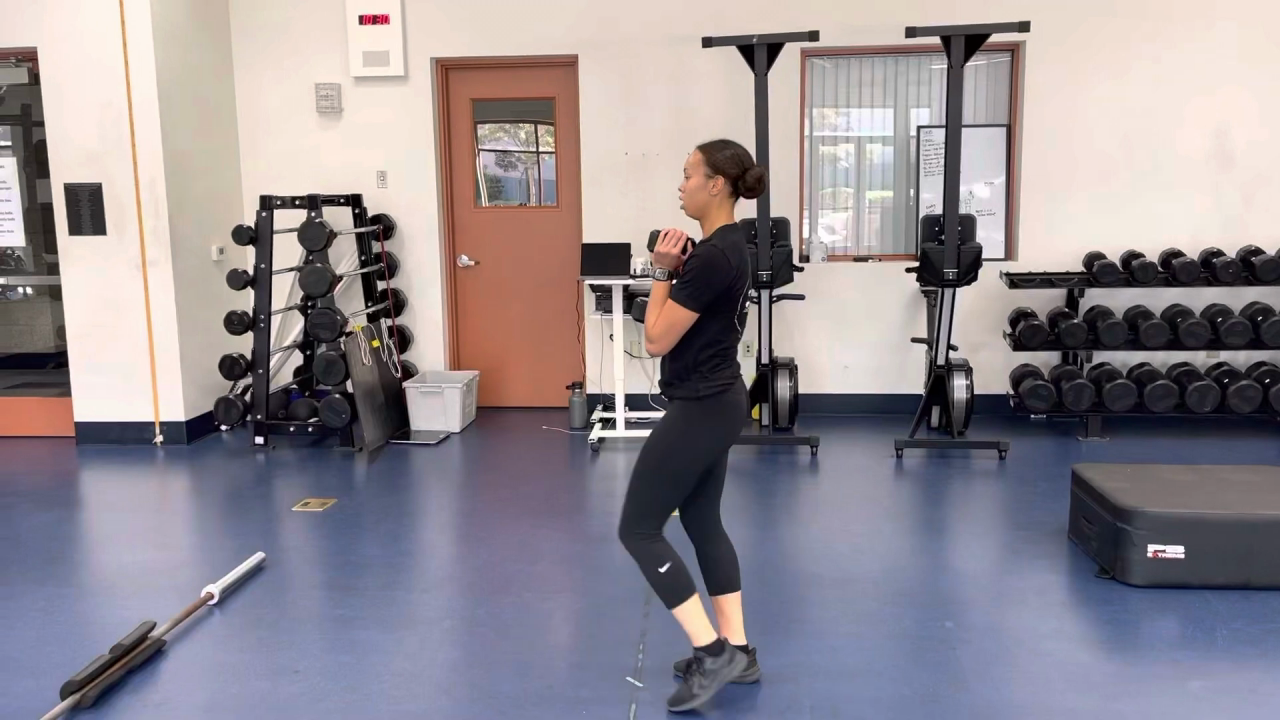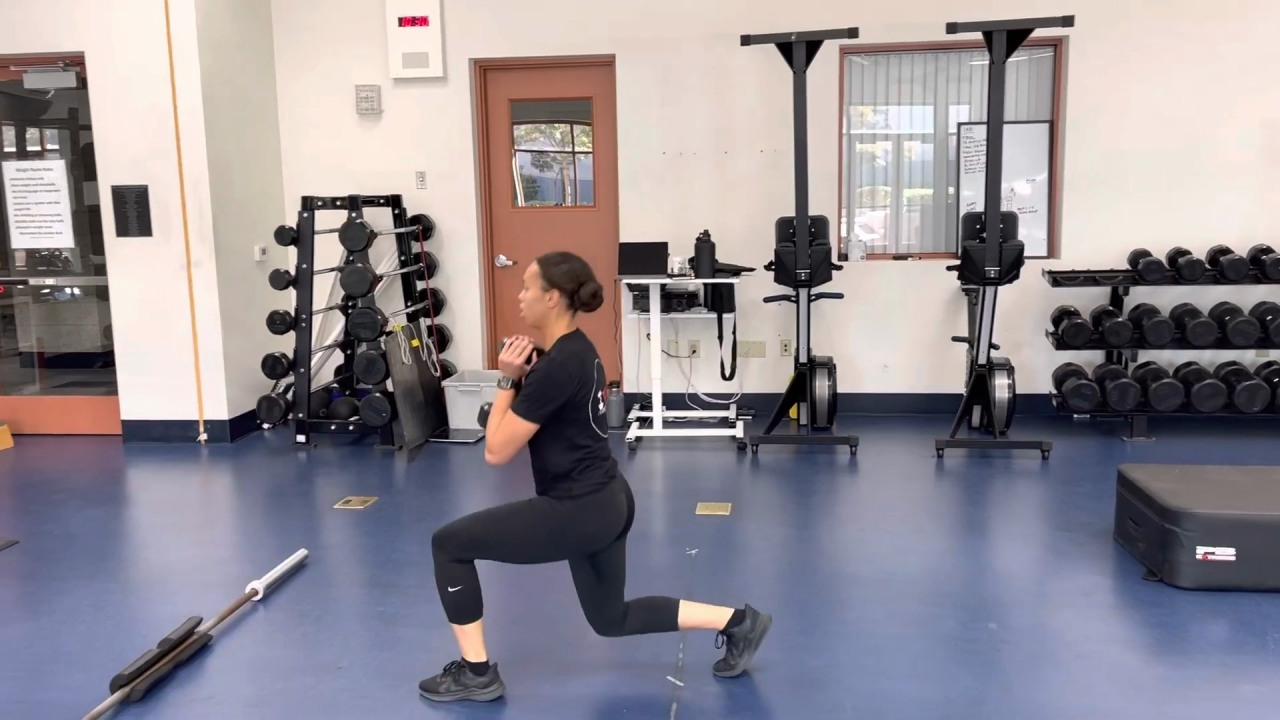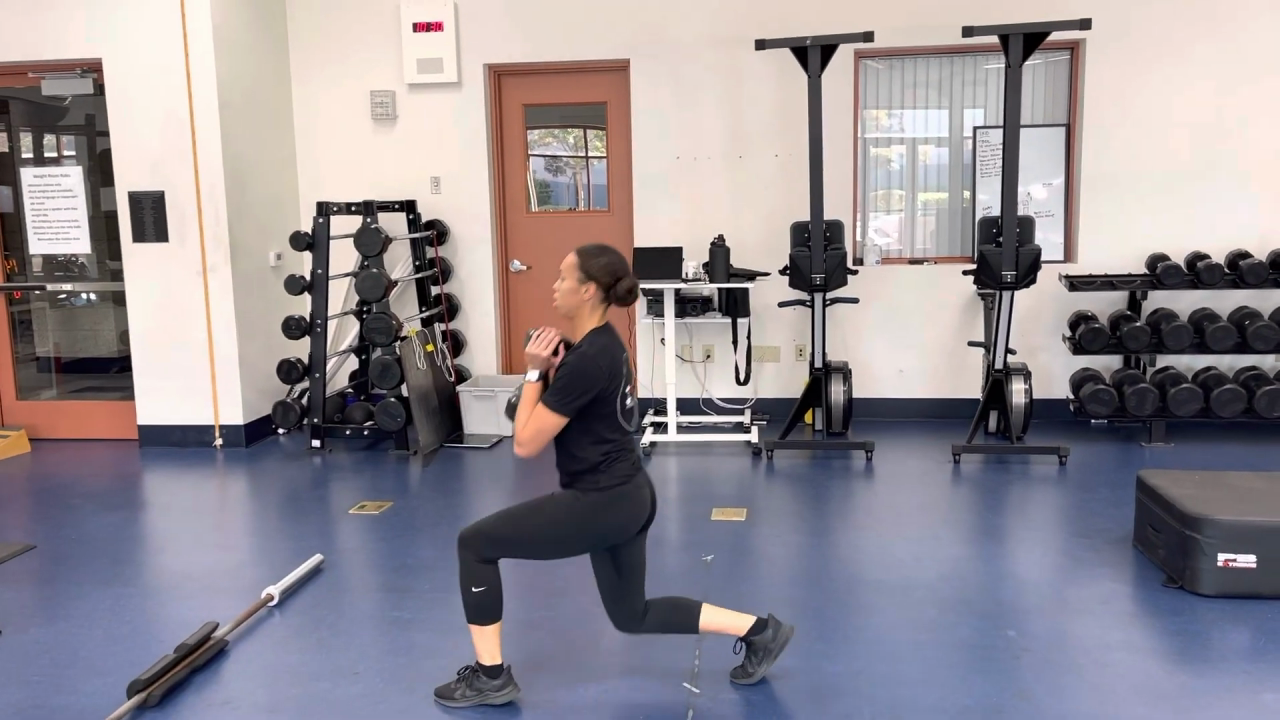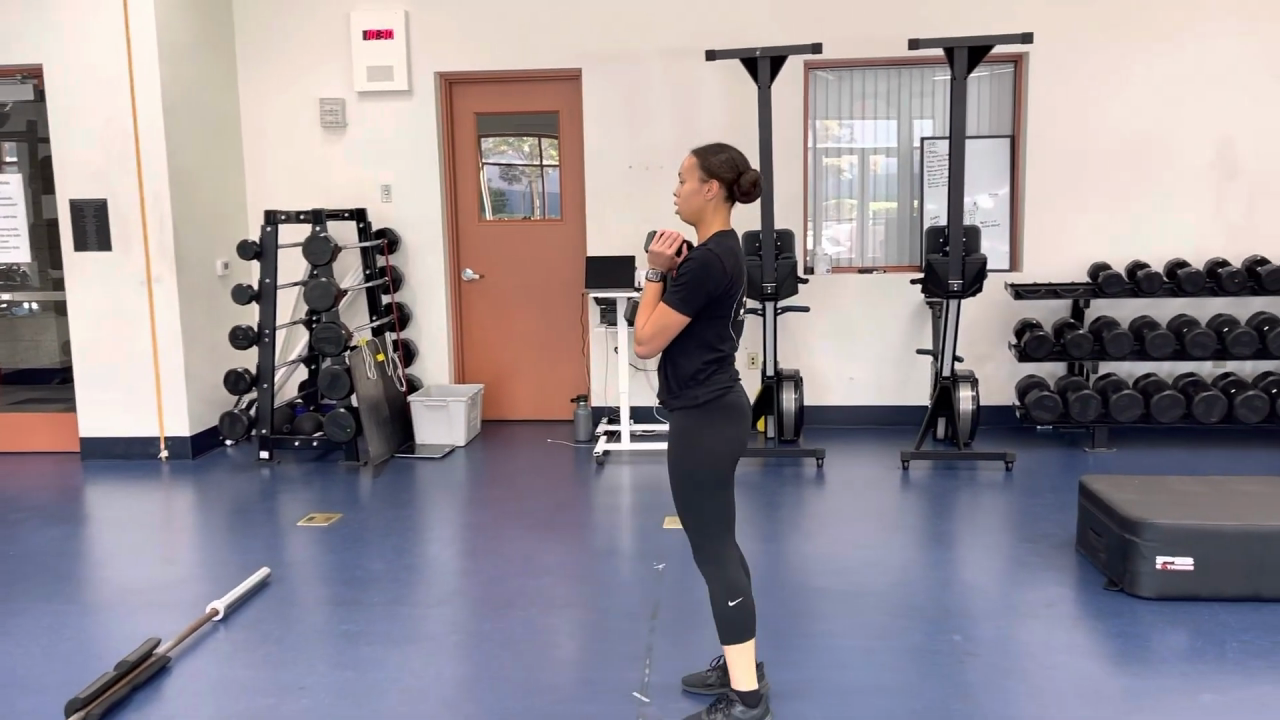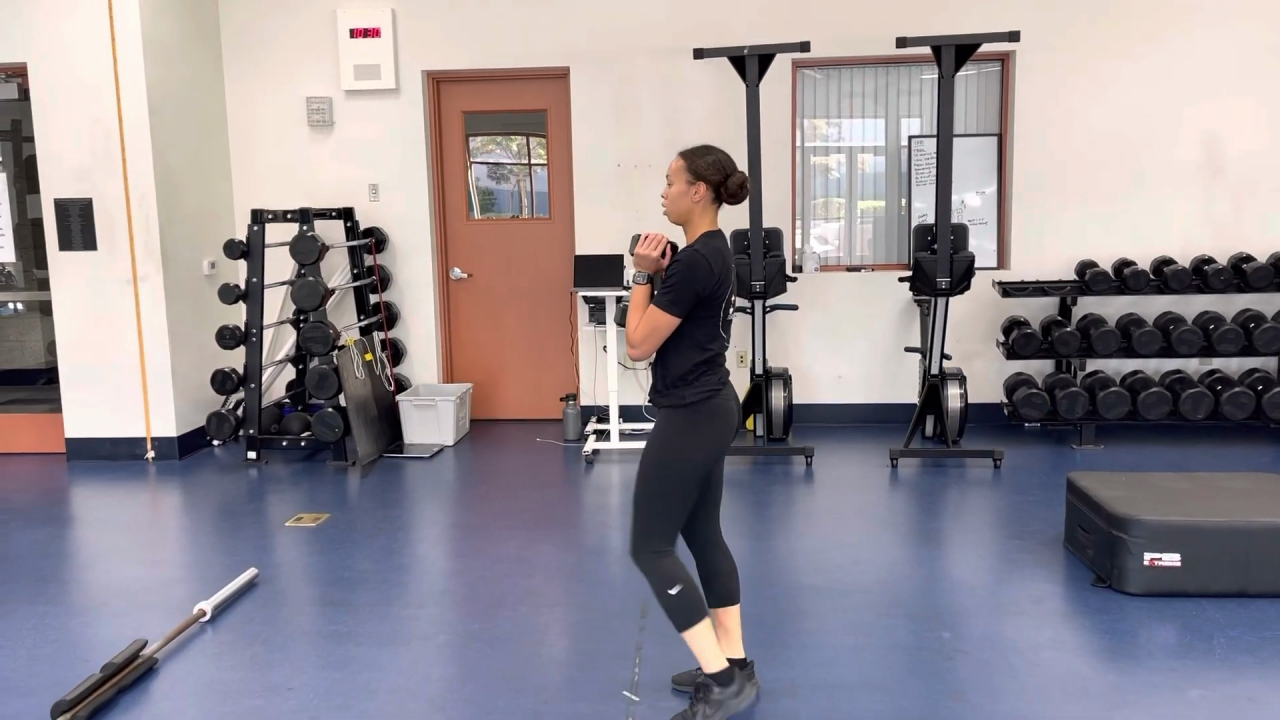
dt=1s
person 1, frame 1
left shoulder: (714, 254)
right shoulder: (726, 246)
left elbow: (657, 340)
left wrist: (662, 272)
right wrist: (675, 270)
left hip: (700, 409)
right hip: (717, 402)
left knee: (638, 528)
right knee: (702, 523)
left ankle: (712, 653)
right ankle: (736, 648)
person 1, frame 2
left shoulder: (557, 367)
right shoulder: (575, 350)
left elbow: (498, 451)
left wrist: (508, 381)
right wrist: (524, 378)
left hip: (578, 511)
right hip: (606, 503)
left knee: (449, 543)
right knee: (610, 617)
left ankle: (475, 672)
right ankle: (738, 622)
person 1, frame 3
left shoulder: (589, 358)
right shoulder: (602, 345)
left elbow: (528, 444)
left wrist: (535, 373)
right wrist: (550, 372)
left hip: (600, 502)
right hip: (629, 497)
left knee: (477, 543)
right knee: (631, 613)
left ankle: (490, 677)
right ankle: (759, 631)
person 1, frame 4
left shoulder: (706, 260)
right shoulder: (721, 251)
left elbow: (647, 341)
right elbow: (679, 325)
left wrist: (655, 273)
right wrist: (671, 272)
left hip: (703, 419)
right hip: (719, 409)
left knee: (713, 552)
right knee: (718, 544)
right ankle: (743, 668)
person 1, frame 5
left shoulder: (694, 260)
right shoulder: (712, 251)
left elbow: (640, 344)
left wrist: (642, 275)
right wrist: (661, 272)
left hip: (690, 417)
right hip: (710, 409)
left knee: (652, 548)
right knee: (702, 536)
right ankle: (732, 662)
